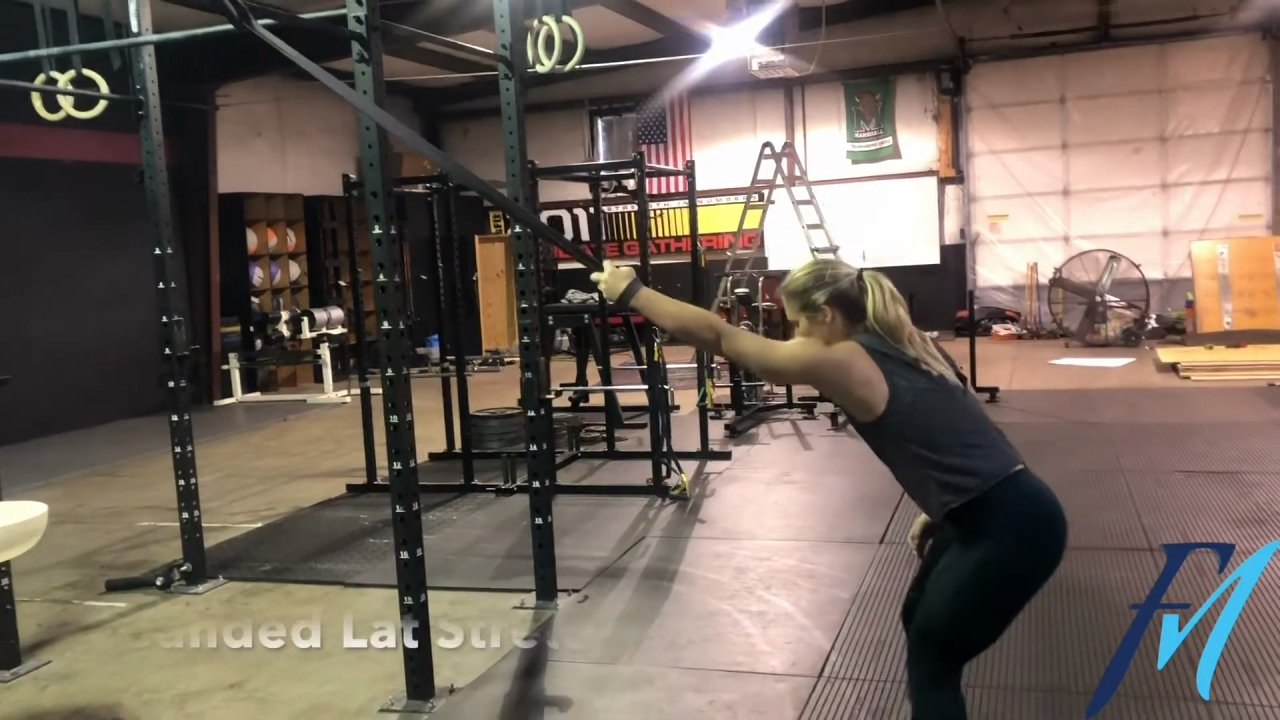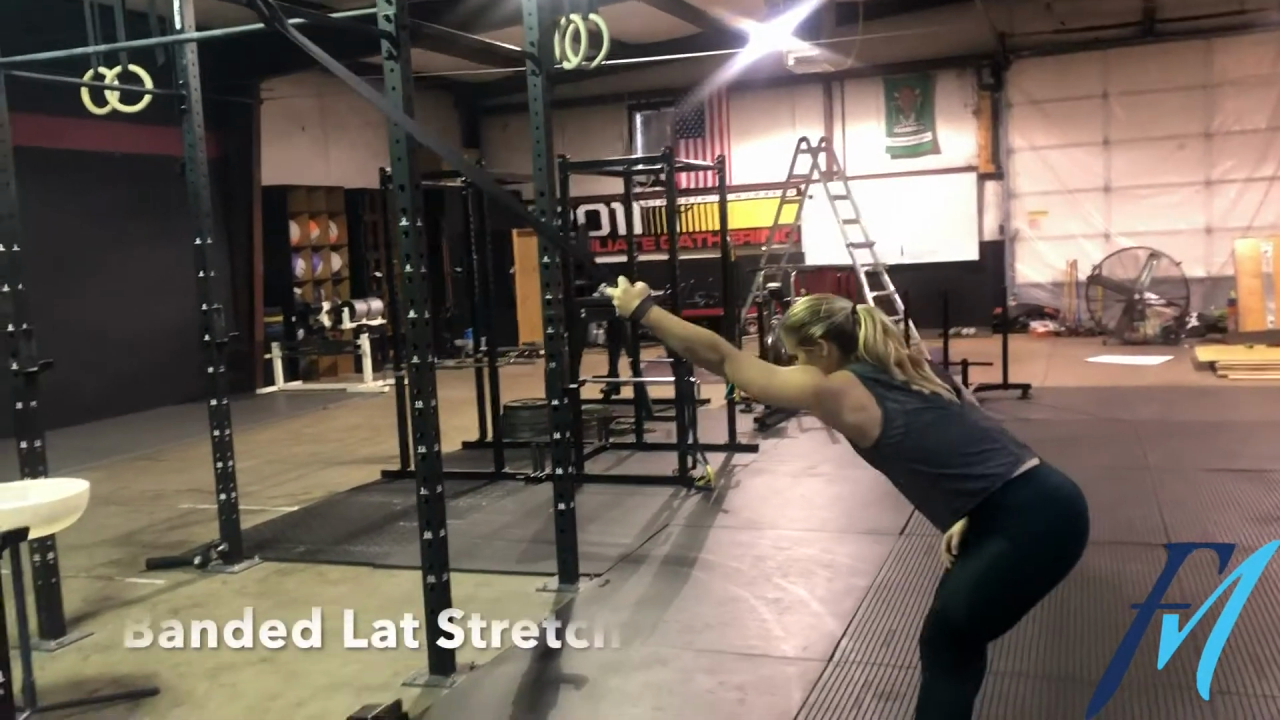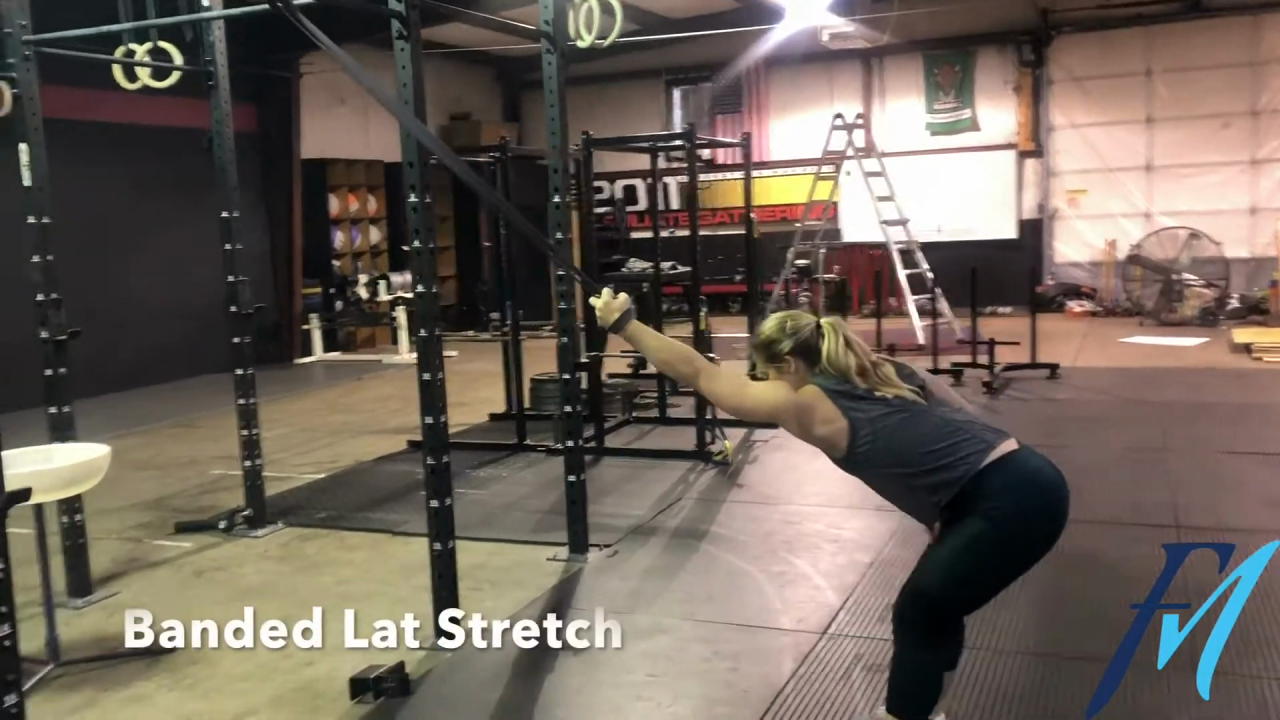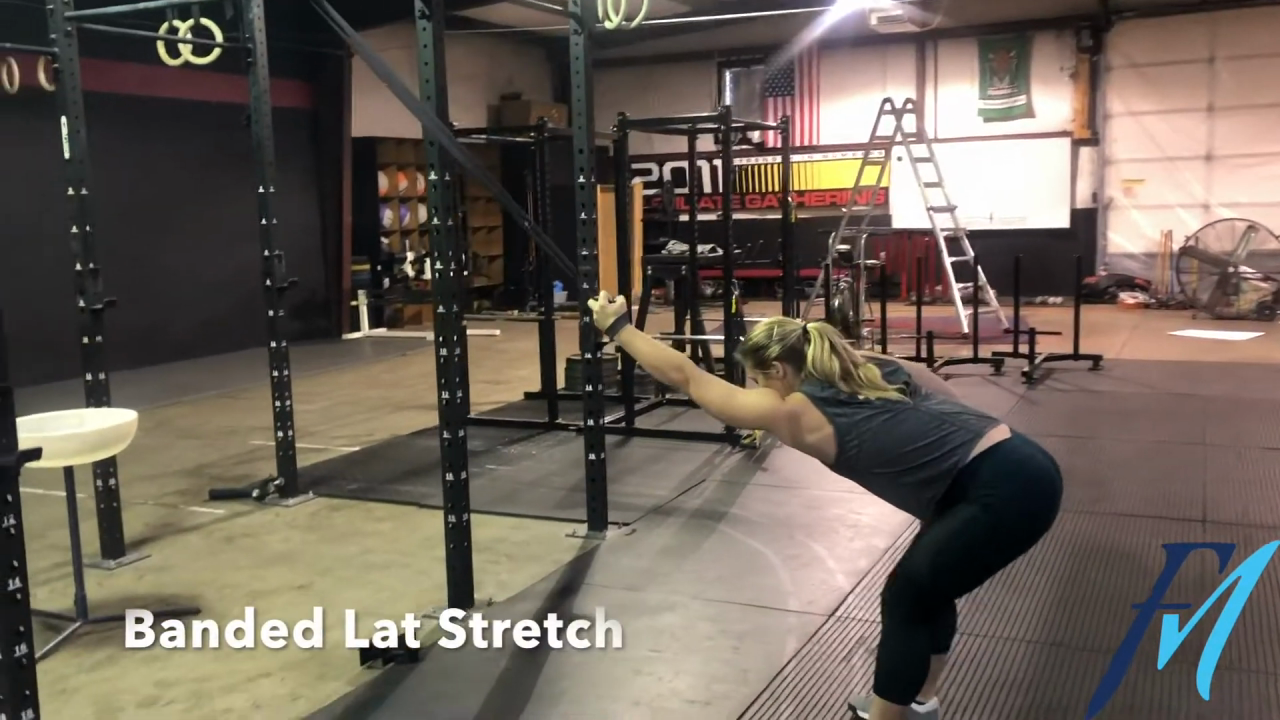
dt=0.5s
person 1, frame 1
left shoulder: (843, 364)
right shoulder: (903, 347)
left elbow: (719, 336)
left wrist: (630, 291)
right wrist: (937, 511)
left hip: (1012, 526)
right hip: (990, 513)
left knee: (932, 656)
right knee: (922, 623)
person 1, frame 2
left shoulder: (839, 393)
right shoulder: (907, 369)
left elbow: (722, 358)
left wrist: (642, 310)
right wrist: (968, 517)
left hip: (1034, 520)
right hip: (1028, 502)
left knee: (945, 644)
right knee: (953, 631)
person 1, frame 3
left shoulder: (807, 406)
right shoulder: (885, 373)
left elbow: (697, 372)
left wrist: (622, 323)
right wrist: (948, 513)
left hip: (1015, 500)
right hip: (1022, 479)
left knee: (918, 616)
right knee: (934, 604)
person 1, frame 4
left shoulder: (795, 413)
right shoulder: (875, 369)
left elbow: (687, 377)
left wrist: (617, 326)
left hip: (1006, 488)
right hip: (1018, 465)
left knee: (906, 599)
right knee: (926, 588)
